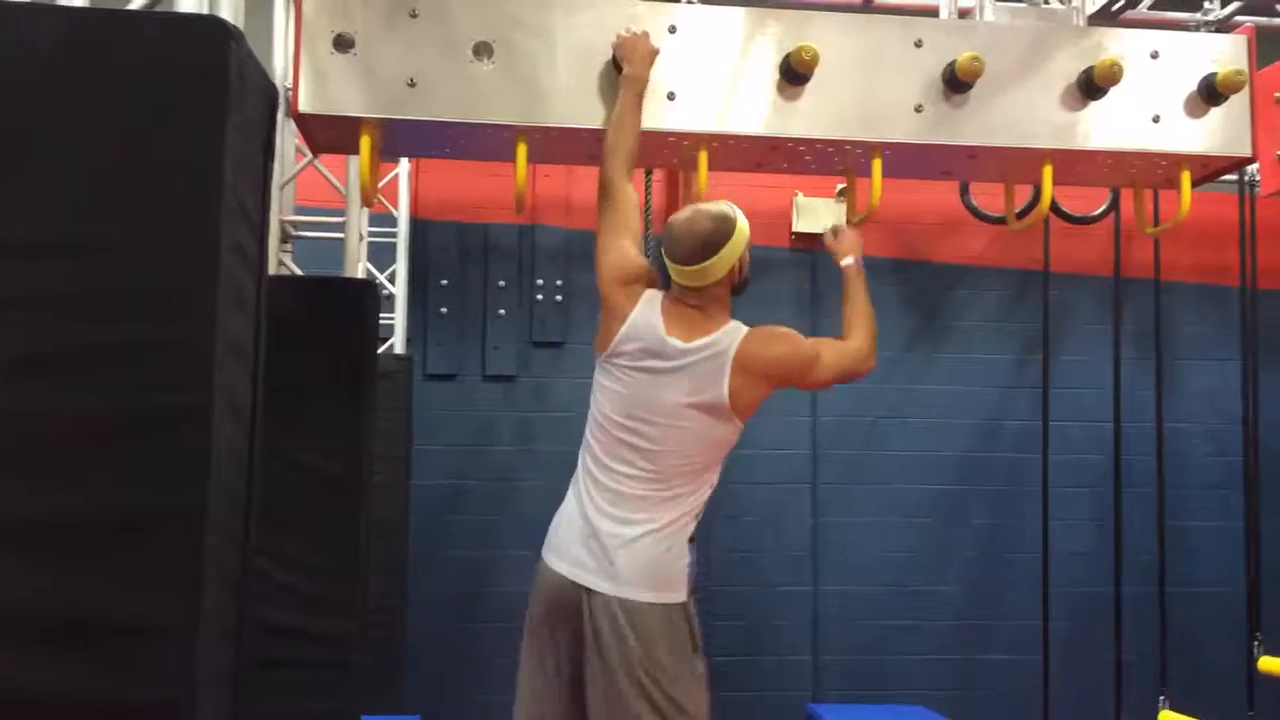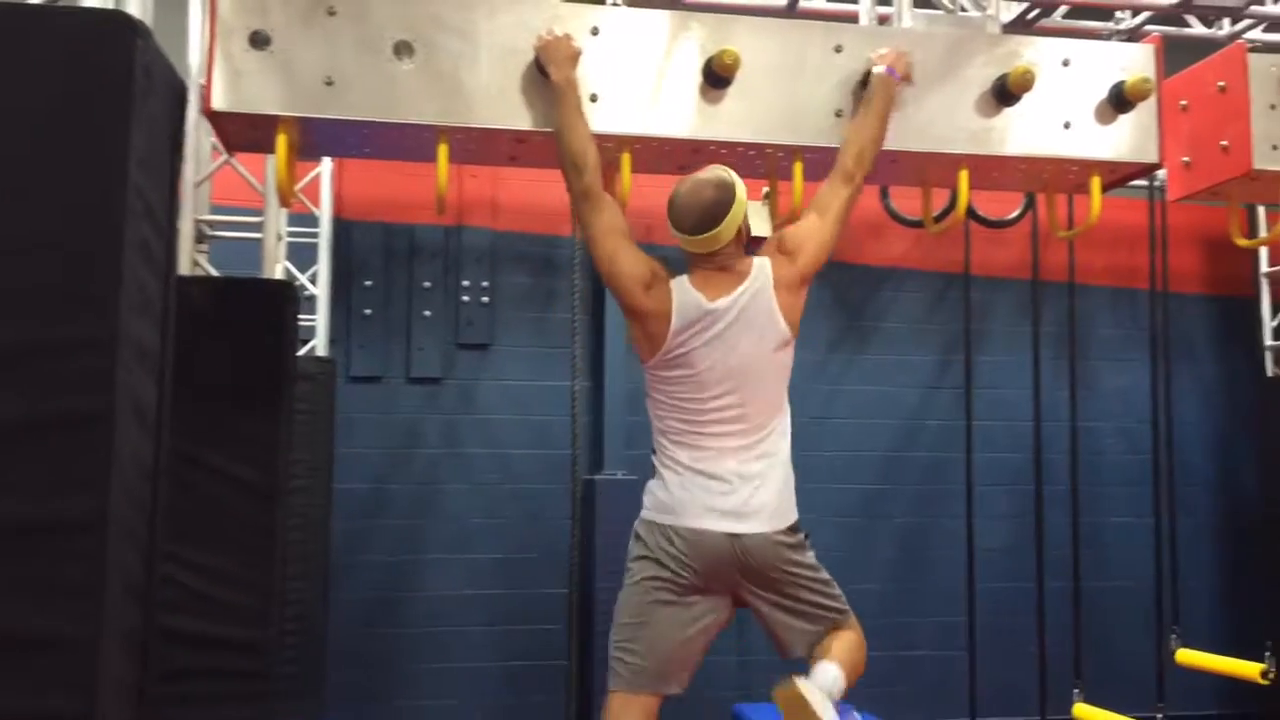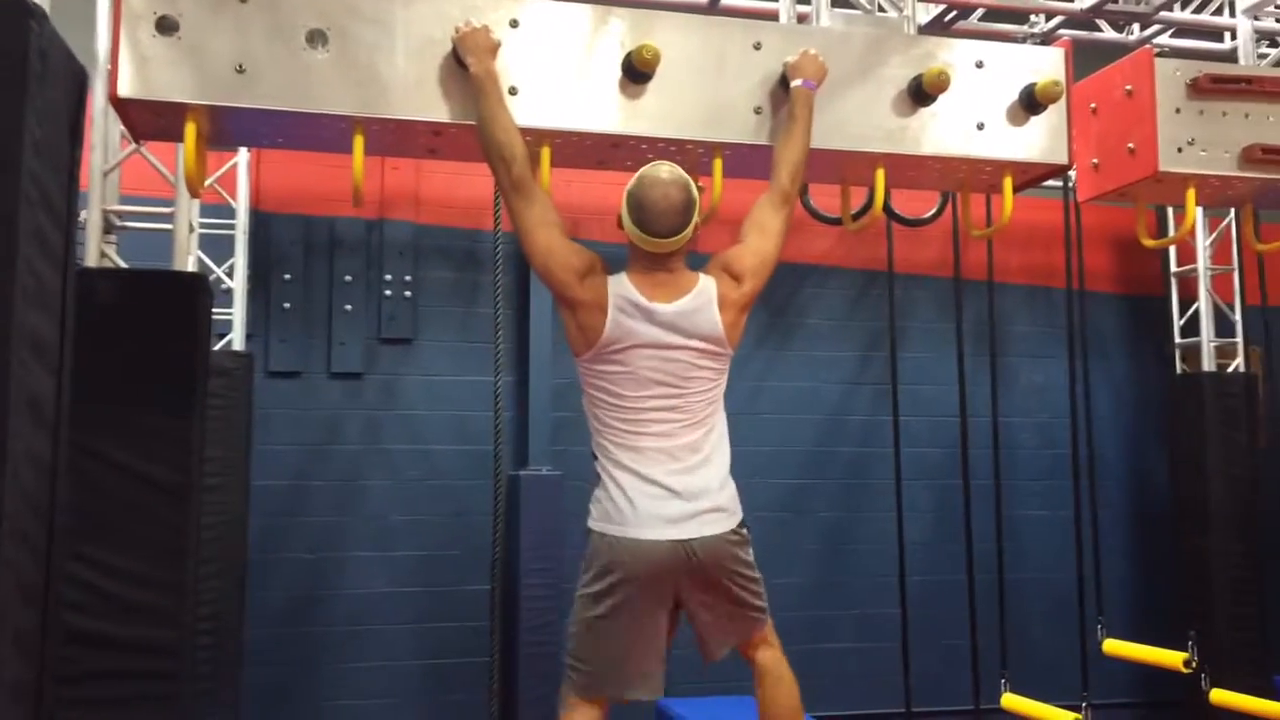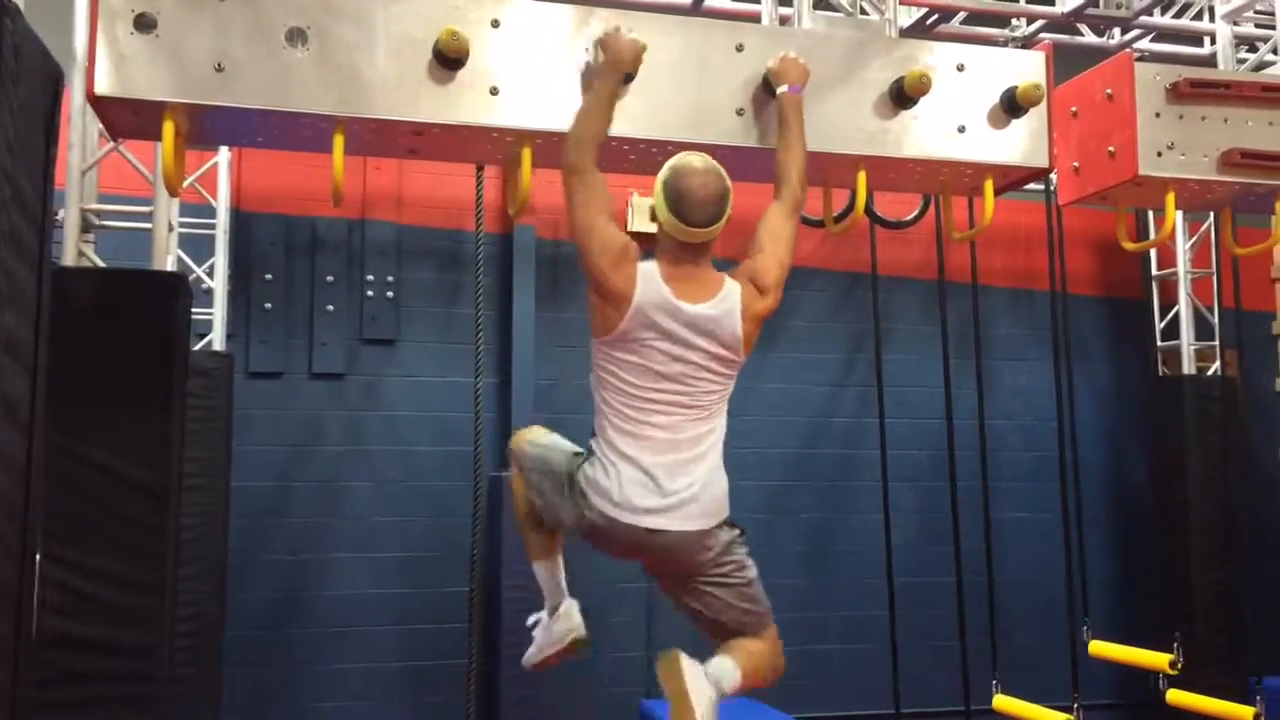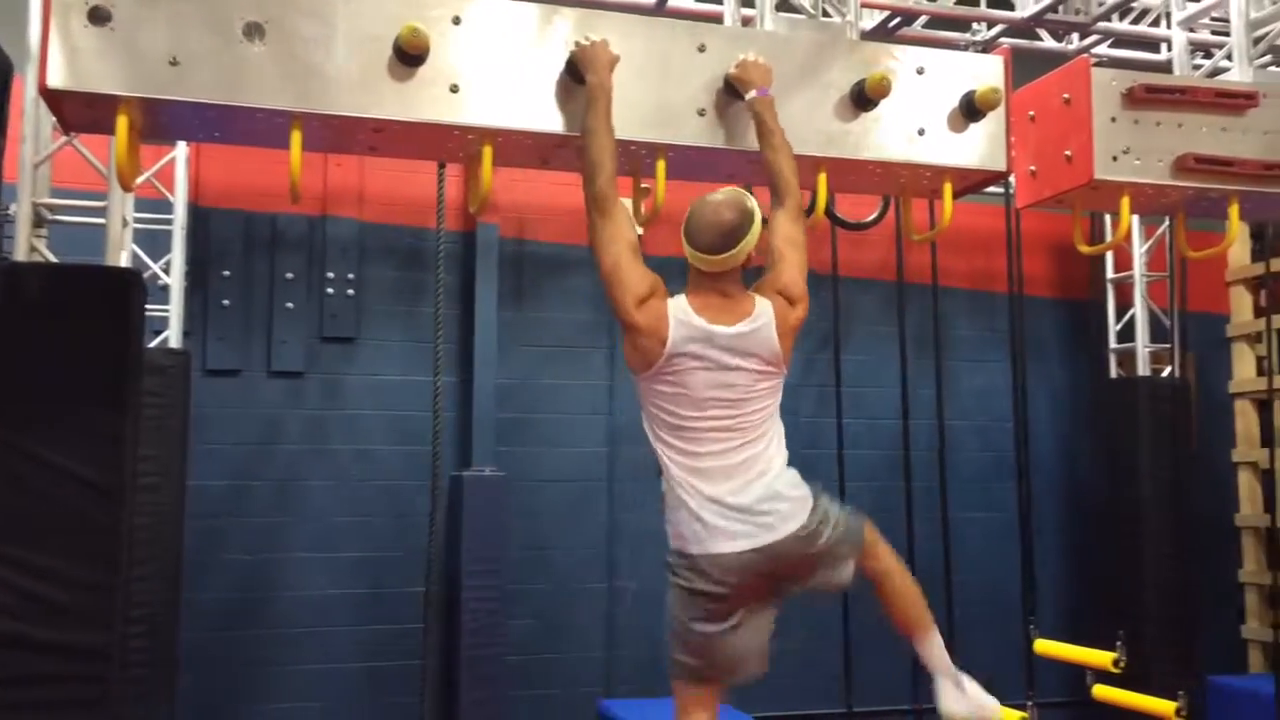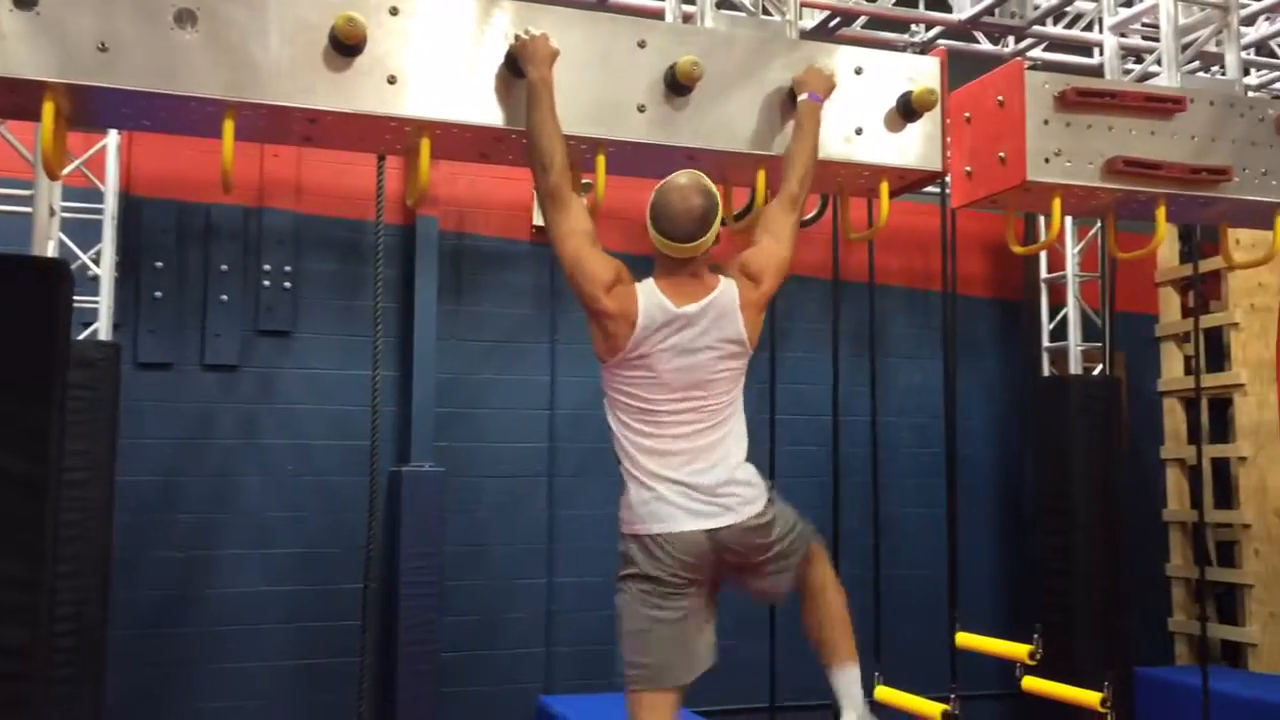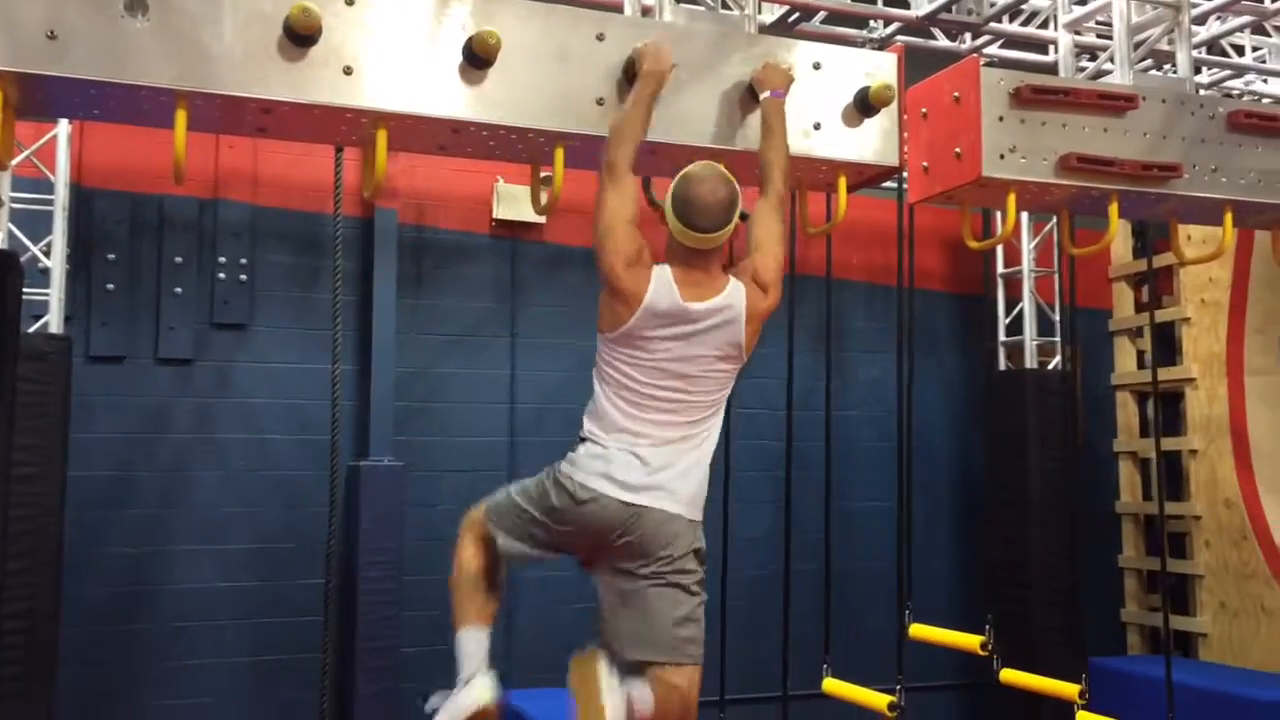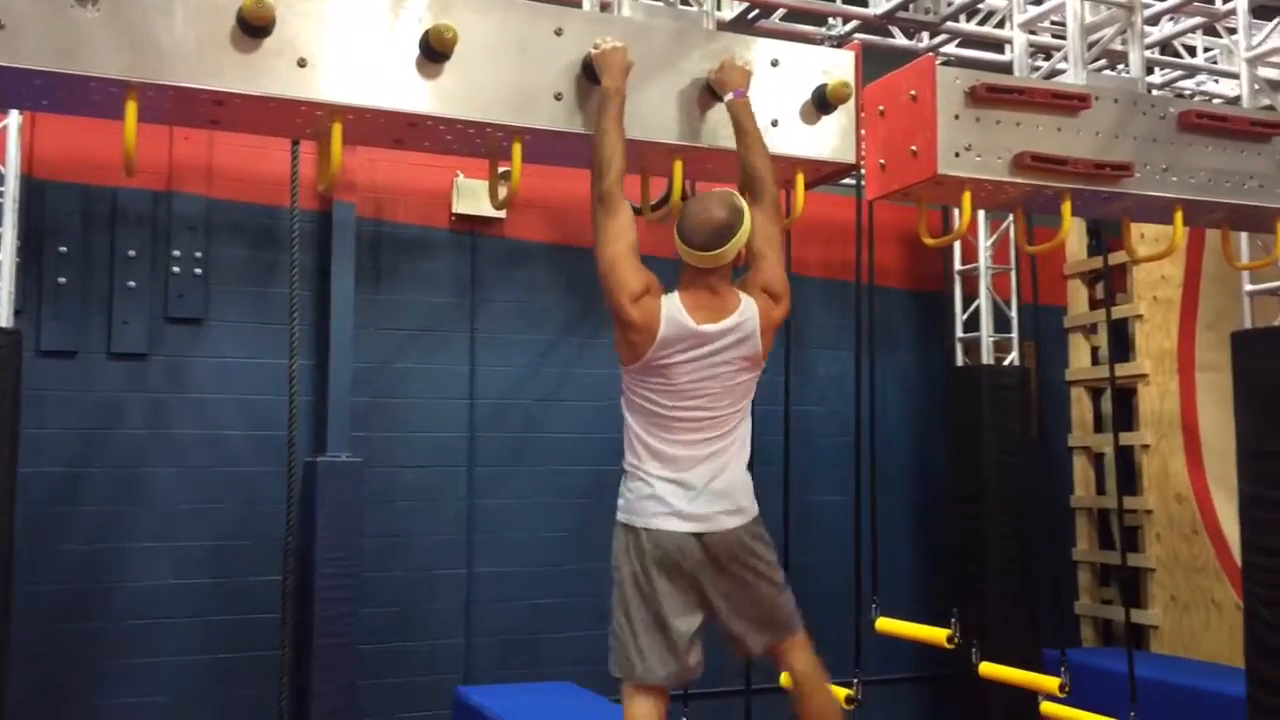
dt=0.5s
person 1, frame 1
left shoulder: (624, 306)
right shoulder: (758, 355)
left elbow: (615, 181)
right elbow: (859, 353)
left wrist: (635, 74)
right wrist: (849, 260)
left hip: (562, 568)
right hip: (643, 590)
person 1, frame 2
left shoulder: (651, 302)
right shoulder: (783, 279)
left elbow: (586, 189)
right elbow: (848, 176)
left wrist: (562, 79)
right wrist: (884, 81)
left hip: (673, 534)
right hip: (767, 532)
right knee: (844, 636)
person 1, frame 3
left shoulder: (588, 297)
right shoulder: (728, 294)
left elbow: (517, 181)
right elbow: (782, 193)
left wrist: (481, 69)
right wrist: (804, 89)
left hip: (627, 541)
right hip: (715, 532)
right knee: (766, 653)
person 1, frame 4
left shoulder: (621, 282)
right shoulder: (754, 298)
left elbow: (579, 167)
right elbow: (790, 197)
left wrist: (611, 71)
right wrist: (791, 95)
left hip: (605, 510)
right hip: (700, 529)
left knee: (529, 451)
right knee: (762, 650)
left ankle: (561, 610)
person 1, frame 5
left shoulder: (648, 319)
right shoulder: (781, 313)
left elbow: (601, 199)
right elbow: (791, 200)
left wrist: (597, 85)
right wrist: (759, 97)
left hip: (707, 557)
right hip: (792, 529)
right knee: (871, 544)
person 1, frame 6
left shoulder: (615, 305)
right shoulder: (748, 295)
left elbow: (556, 193)
right elbow: (792, 198)
left wrist: (538, 78)
right wrist: (811, 103)
left hip: (659, 535)
right hip: (744, 518)
right knee: (814, 561)
person 1, frame 7
left shoulder: (630, 281)
right shoulder: (753, 300)
left elbow: (617, 168)
right elbow: (774, 195)
left wrist: (648, 80)
right wrist: (772, 101)
left hip: (585, 492)
right hip: (667, 521)
left knee: (476, 530)
person 1, frame 8
left shoulder: (641, 314)
right shoulder: (764, 313)
left elbow: (610, 196)
right elbow: (769, 197)
left wrist: (614, 89)
right wrist: (739, 100)
left hip: (649, 529)
right hip: (732, 528)
right knee: (793, 646)
